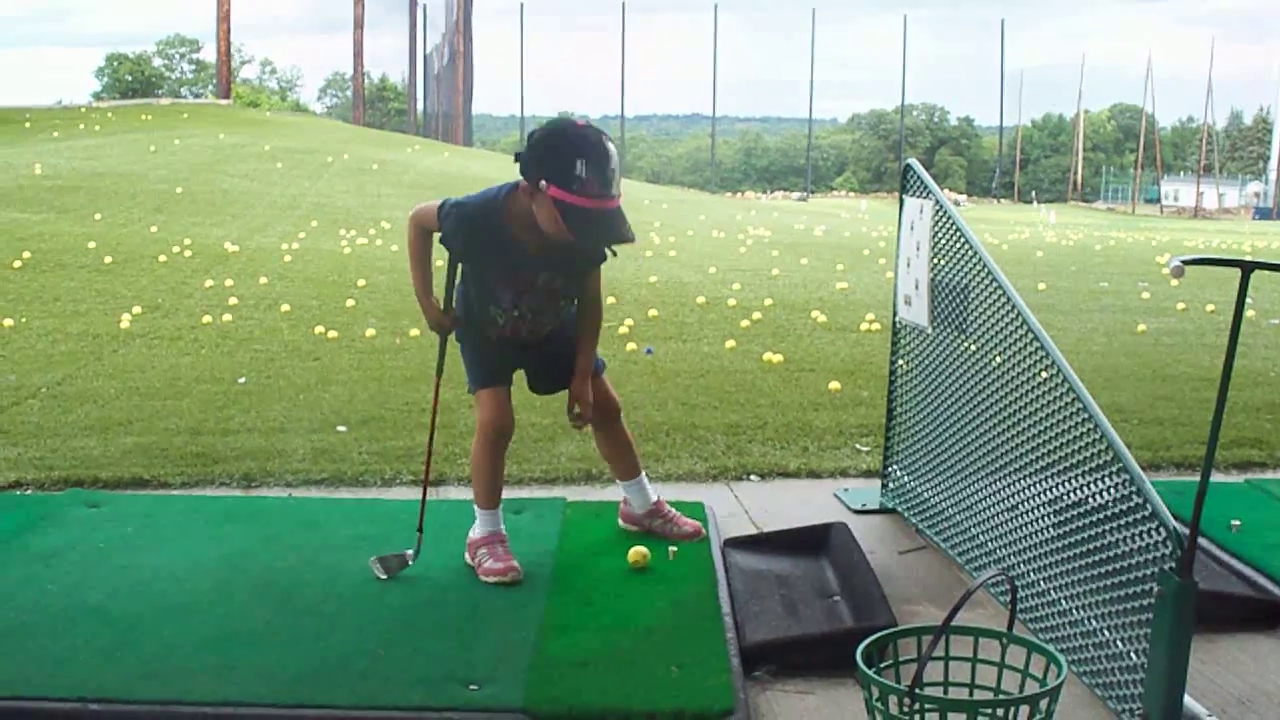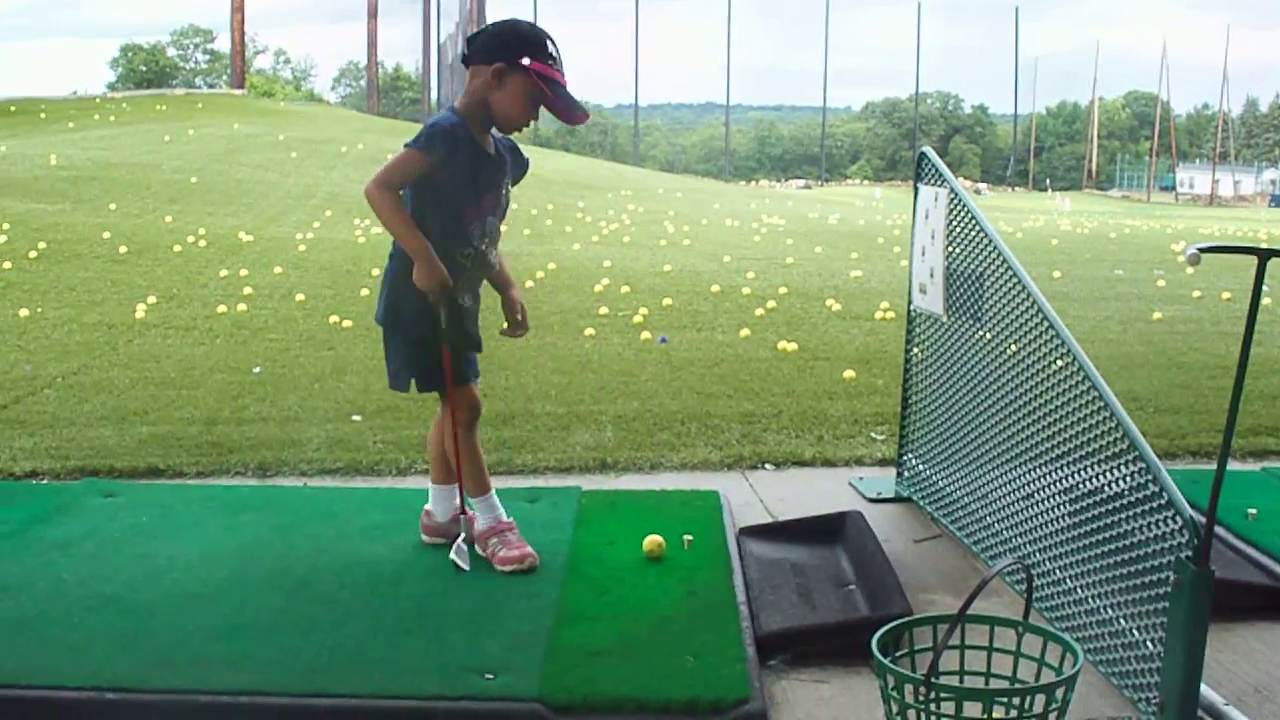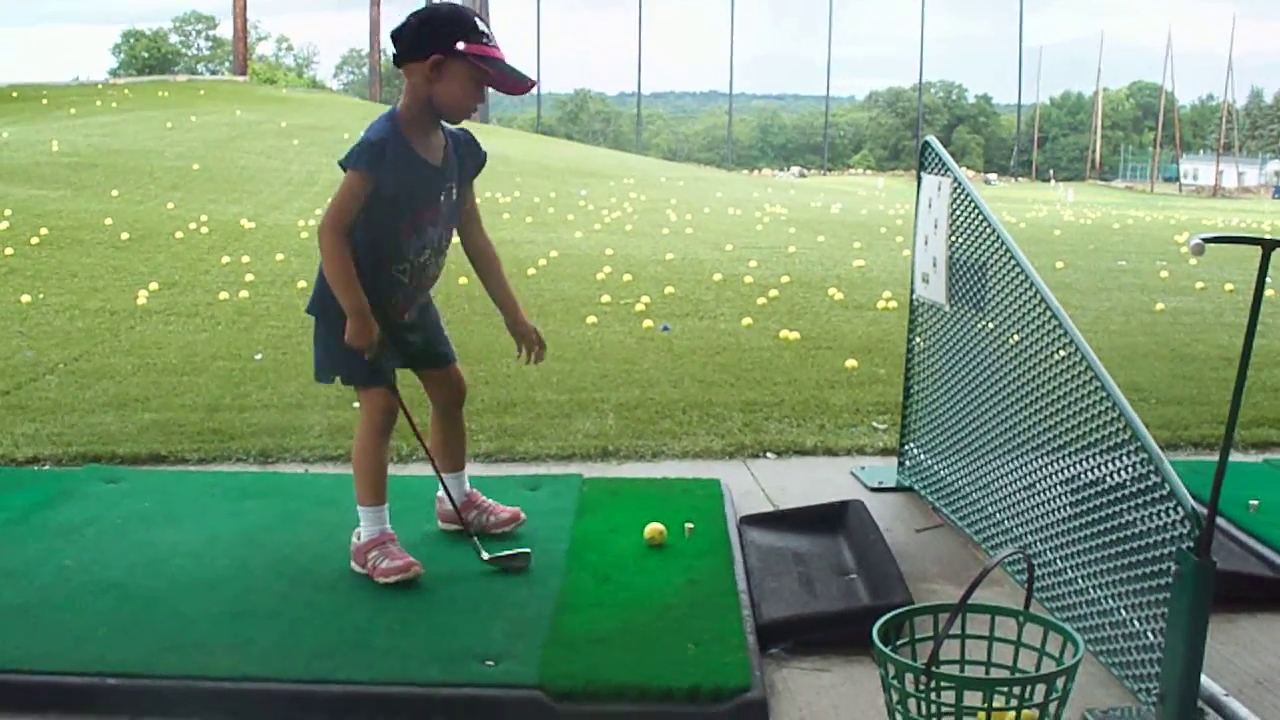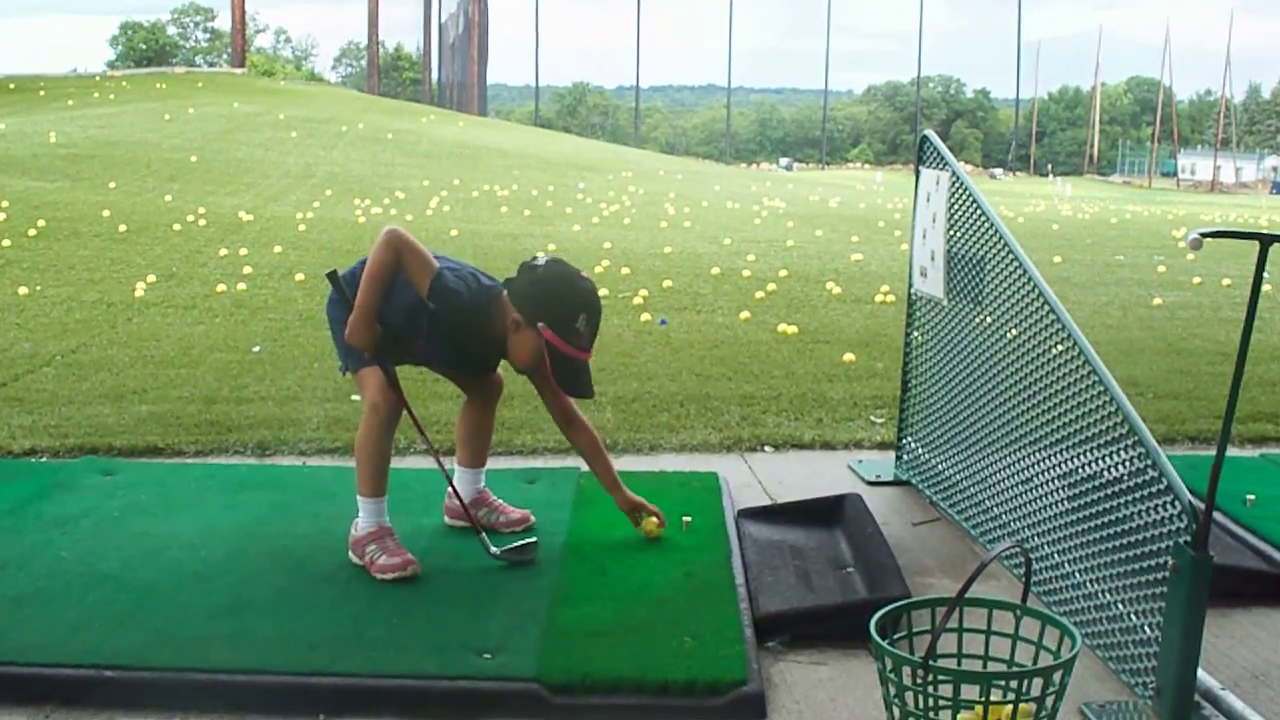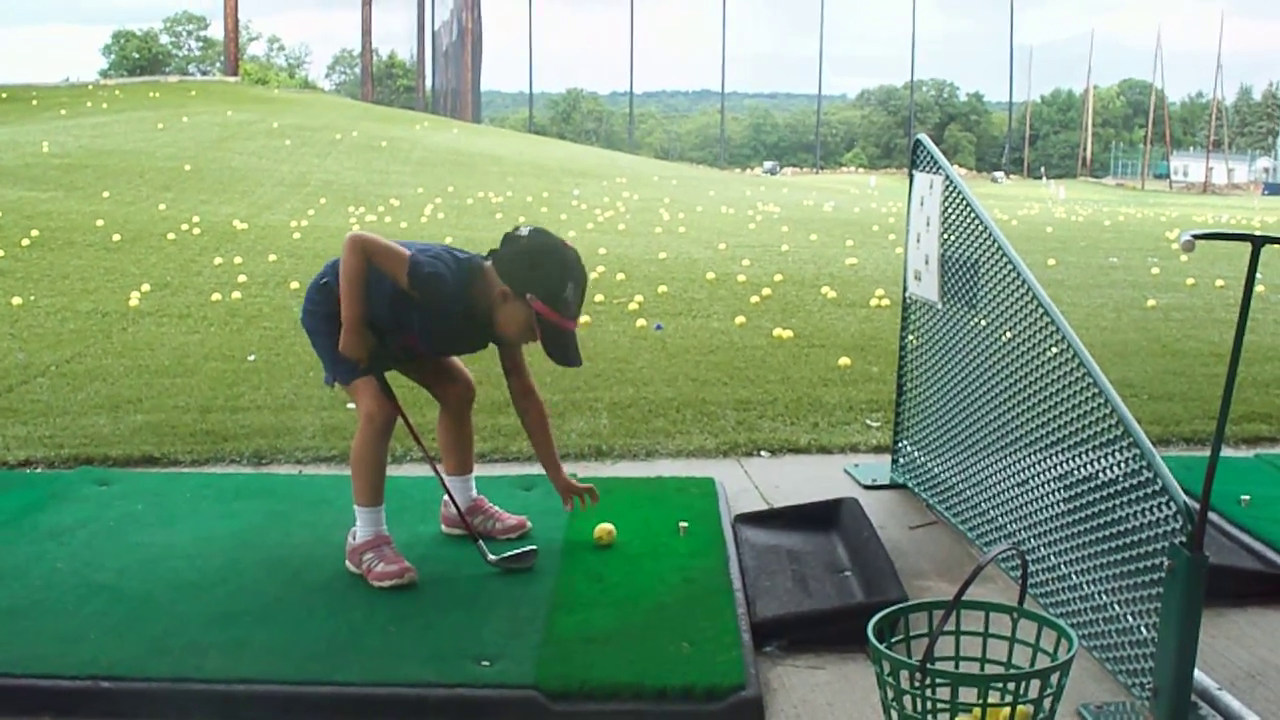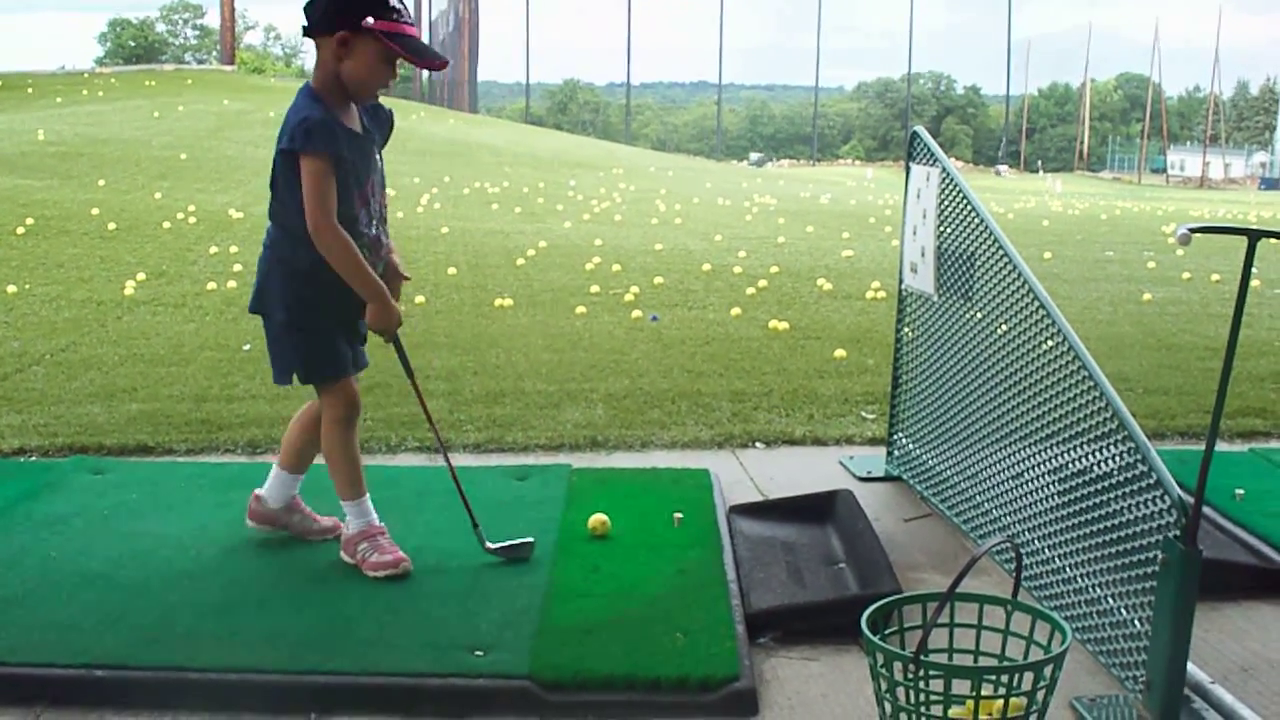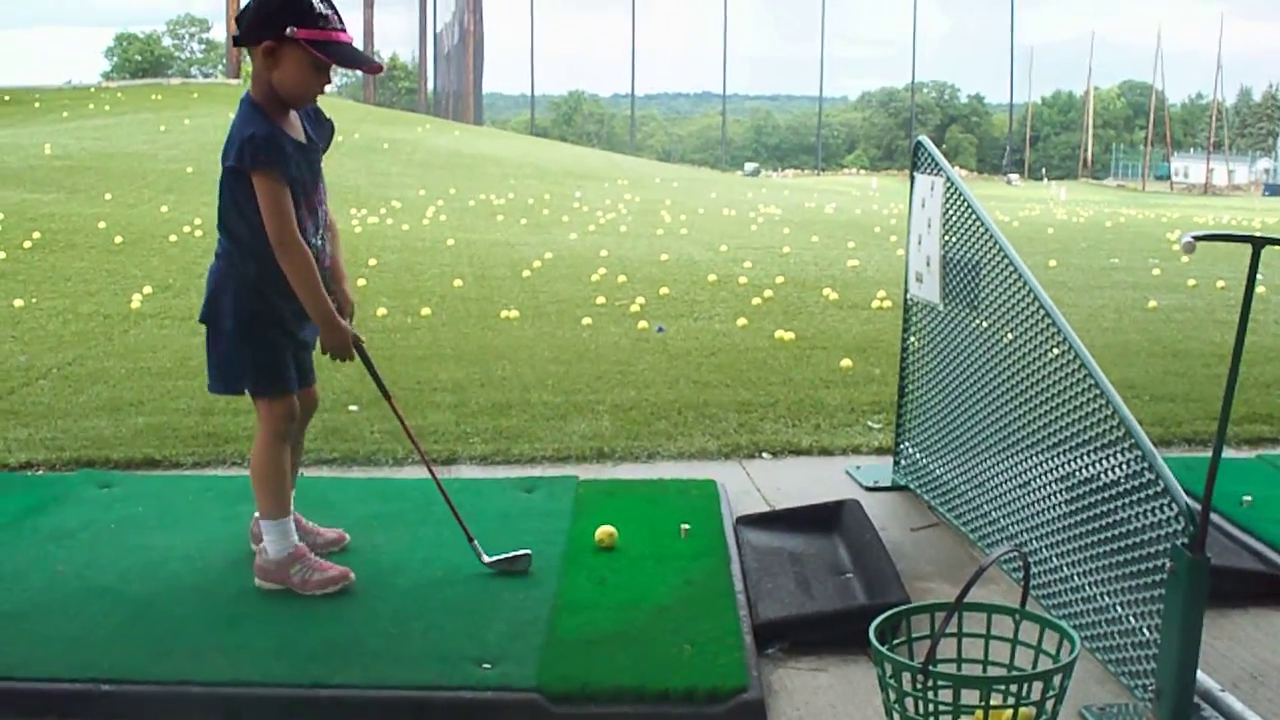
dt=0.7s
person 1, frame 1
left shoulder: (583, 234)
right shoulder: (476, 216)
left elbow: (589, 304)
right elbow: (418, 220)
left wrist: (581, 377)
right wrist: (426, 301)
left hip: (553, 328)
right hip: (486, 329)
left knee: (605, 406)
right knee: (496, 420)
left ankle: (641, 504)
right ankle: (485, 533)
person 1, frame 2
left shoulder: (499, 152)
right shoulder: (445, 133)
right elbow: (379, 190)
left wrist: (508, 288)
right wrist: (424, 260)
left hip: (456, 301)
right hip: (421, 299)
left knee: (457, 406)
right knee: (463, 405)
left ankle: (443, 512)
right ankle: (490, 523)
person 1, frame 3
left shoulder: (459, 149)
right shoulder: (382, 146)
left elbow: (475, 237)
right elbow: (331, 230)
left wrist: (515, 316)
right wrist: (357, 314)
left hip: (411, 299)
right hip: (359, 300)
left knee: (450, 387)
right knee: (380, 404)
left ankle: (458, 499)
right ankle: (370, 536)
person 1, frame 4
left shoulder: (522, 337)
right shoulder: (459, 301)
left elbow: (570, 421)
right elbow: (392, 238)
left wrist: (620, 493)
right wrist: (362, 317)
left hip: (411, 314)
right hip: (360, 304)
left knee: (486, 386)
right knee: (383, 399)
left ankle: (467, 496)
right ankle: (369, 530)
person 1, frame 5
left shoulder: (497, 313)
right shoulder: (441, 281)
left elbow: (524, 393)
right elbow: (355, 243)
left wrist: (558, 476)
right wrist: (352, 328)
left hip: (391, 317)
right hip: (336, 308)
left knee: (458, 389)
right knee: (378, 408)
left ankle: (463, 504)
right ankle: (366, 538)
person 1, frame 6
left shoulder: (366, 116)
right shoulder: (313, 123)
right elbow: (322, 227)
left wrist: (386, 255)
right wrist: (377, 297)
left hip: (335, 287)
right hip: (302, 288)
left knee: (330, 397)
right knee: (343, 400)
left ankle: (274, 498)
right ankle: (362, 529)
person 1, frame 7
left shoulder: (306, 122)
right shoulder: (258, 138)
left elbow: (318, 212)
right elbow: (285, 241)
left wrist: (337, 283)
right wrist: (328, 320)
left hip: (287, 296)
right hip: (253, 301)
left knee: (302, 405)
right knee: (278, 416)
left ankle: (274, 518)
right ankle: (277, 553)
